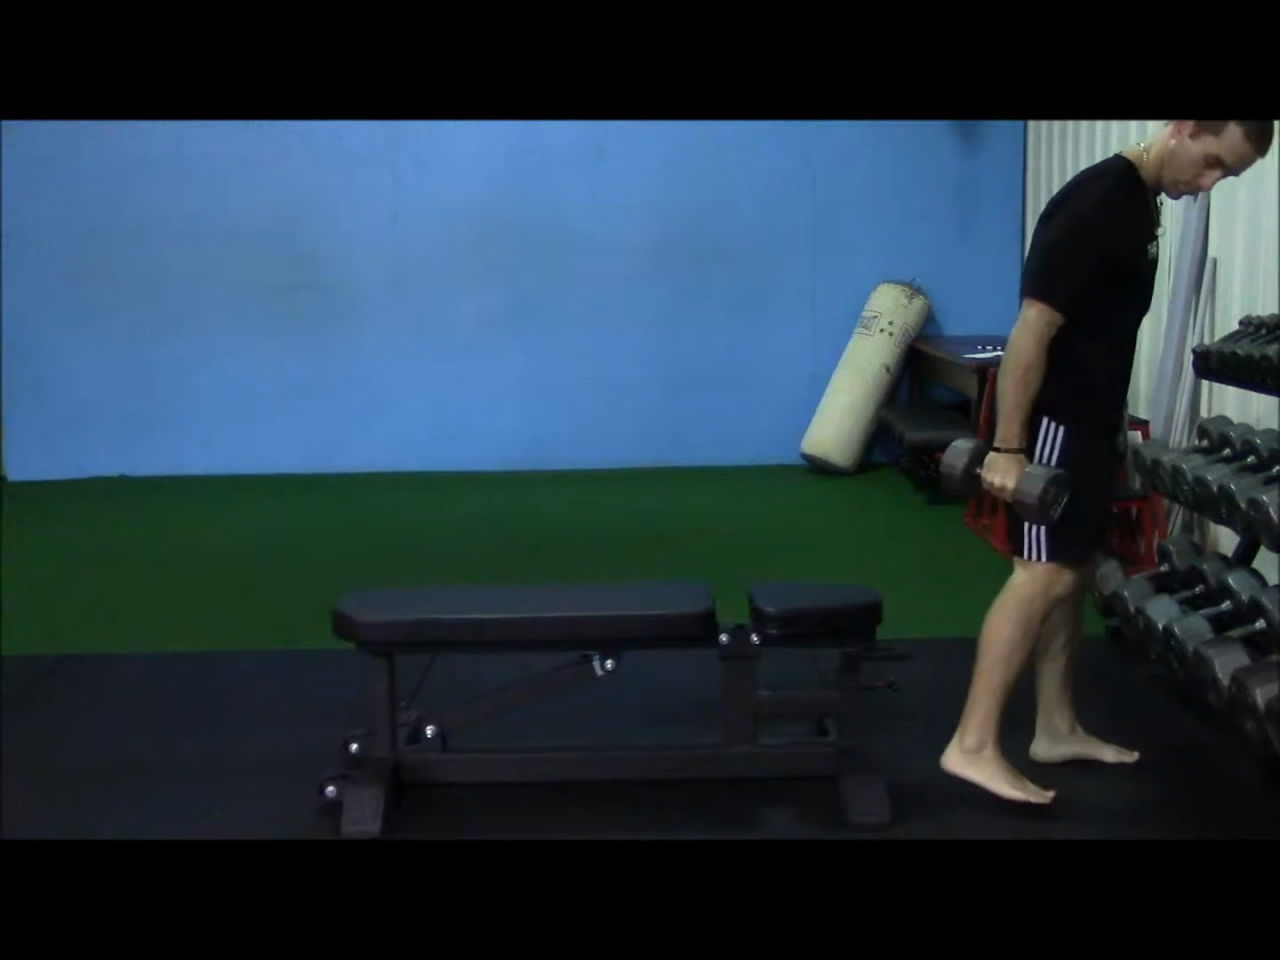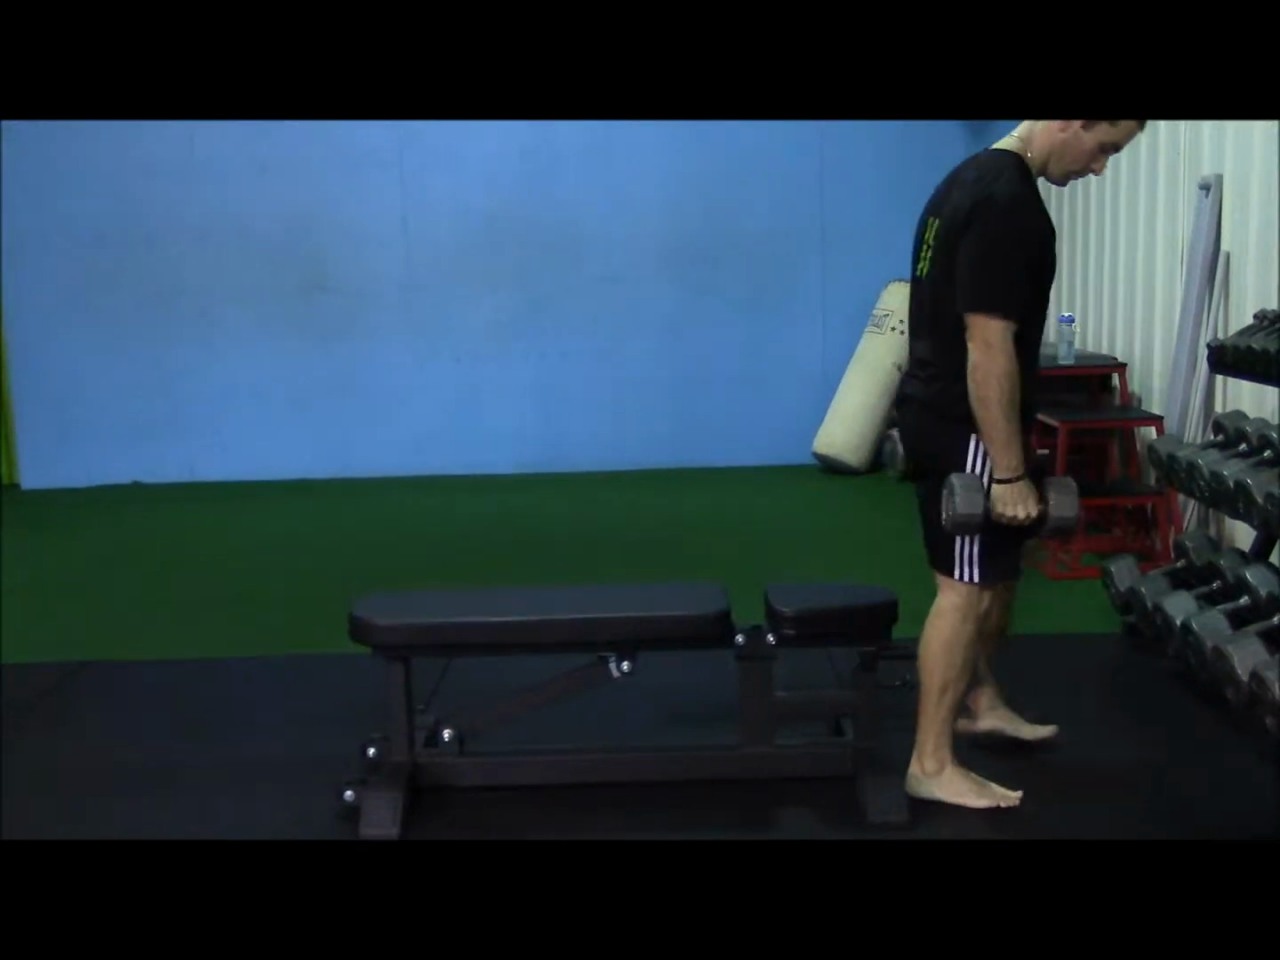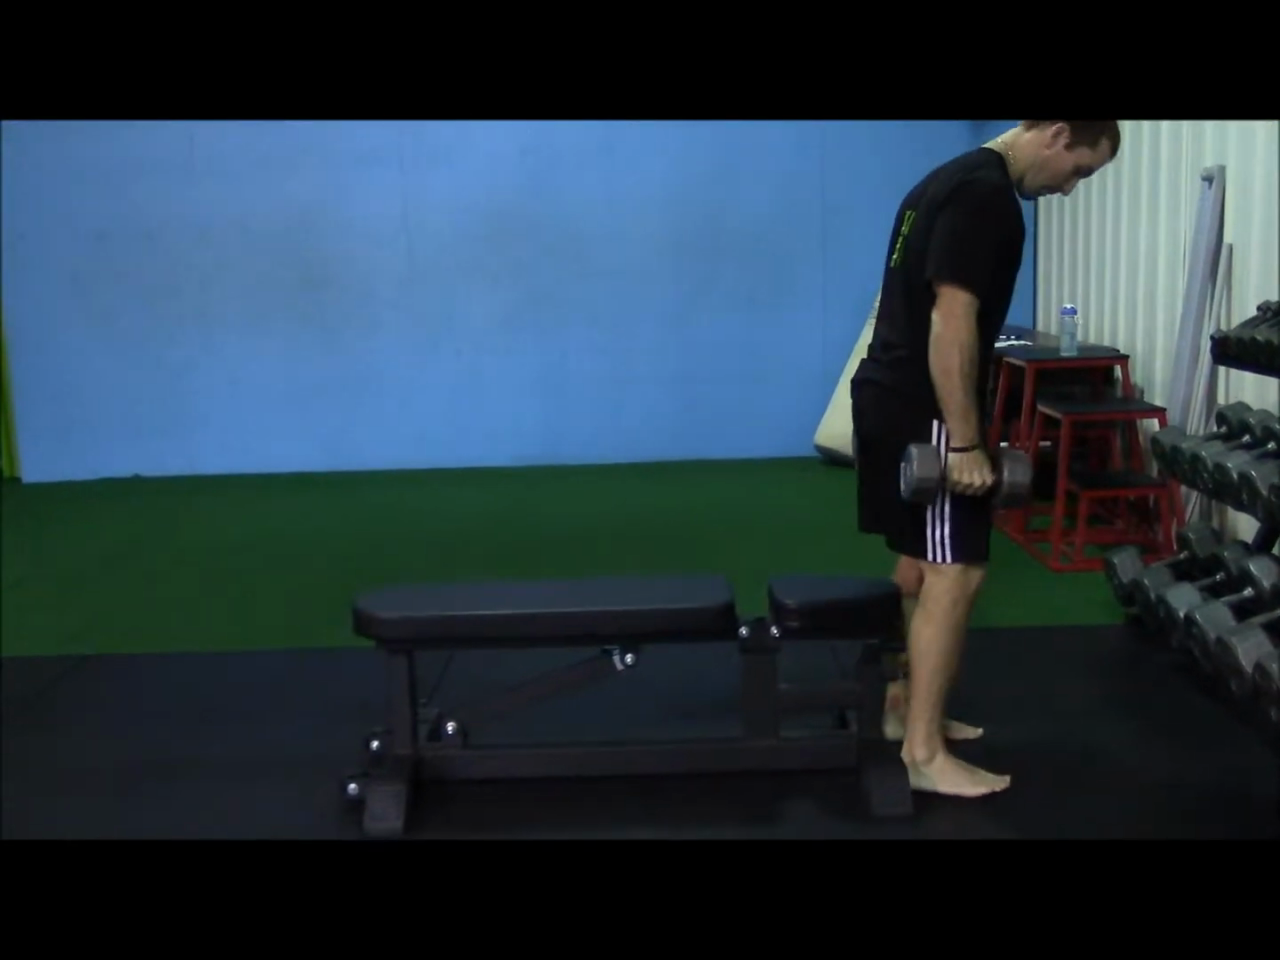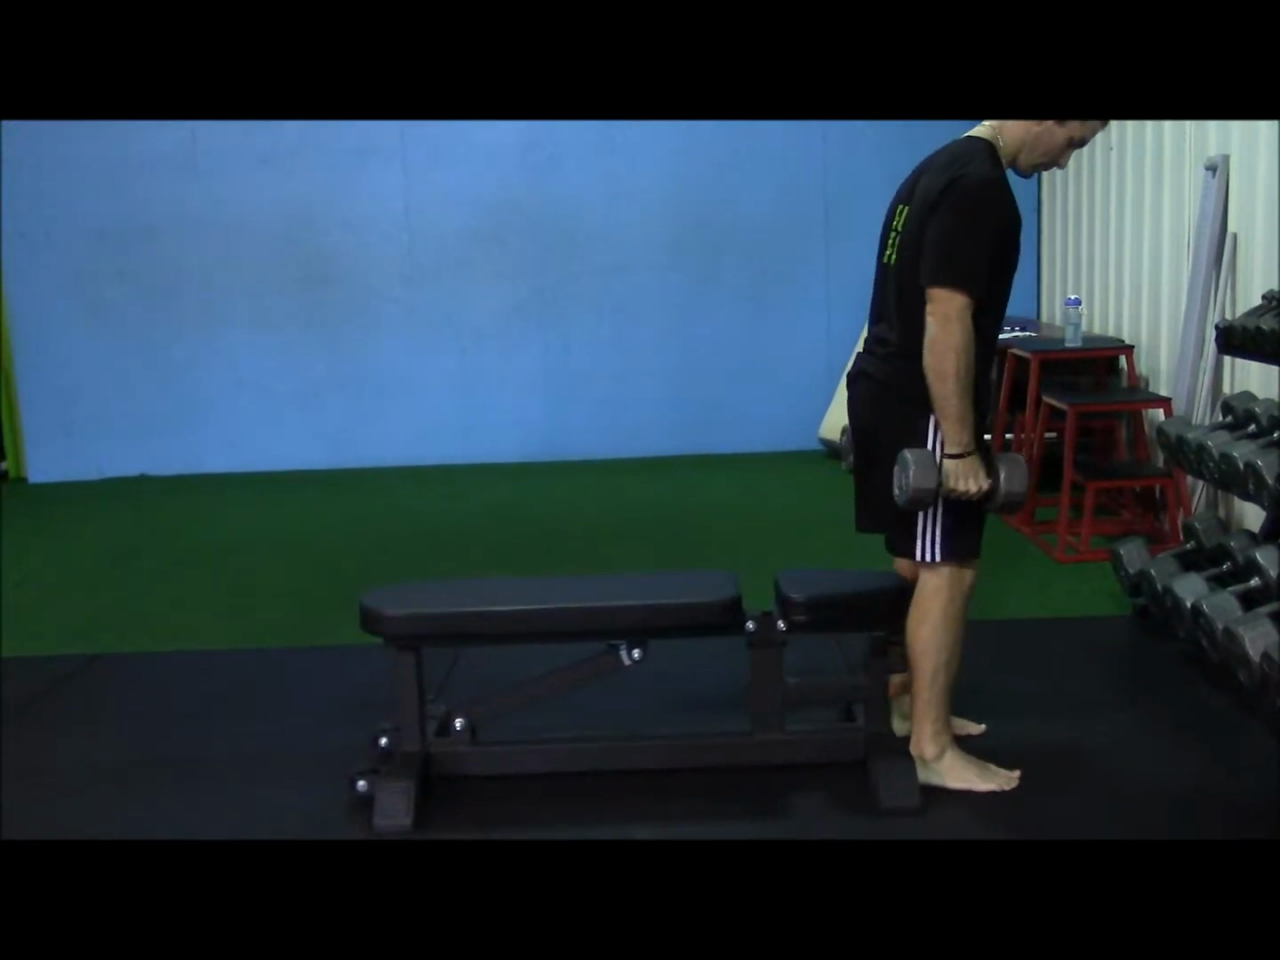
dt=0.7s
person 1, frame 1
left shoulder: (1140, 203)
right shoulder: (1098, 202)
right elbow: (1033, 327)
right wrist: (1007, 446)
left hip: (1089, 419)
right hip: (1057, 421)
left knee: (1071, 574)
right knee: (1044, 576)
left ankle: (1055, 728)
right ankle: (973, 744)
person 1, frame 2
left shoulder: (973, 178)
right shoulder: (1010, 204)
right elbow: (988, 347)
right wrist: (1010, 473)
left hip: (934, 409)
right hip: (964, 426)
left knee: (998, 569)
right knee: (969, 589)
left ankle: (977, 700)
right ankle: (931, 764)
person 1, frame 3
left shoulder: (957, 178)
right shoulder: (987, 193)
right elbow: (952, 319)
right wrist: (966, 443)
left hip: (887, 393)
right hip: (920, 408)
left knee: (916, 564)
right knee: (955, 572)
left ankle: (901, 704)
right ankle: (923, 752)
person 1, frame 4
left shoulder: (947, 165)
right shoulder: (981, 186)
right elbow: (947, 321)
right wrist: (960, 447)
left hip: (884, 389)
right hip: (914, 404)
left knee: (917, 561)
right knee: (947, 569)
left ankle: (903, 699)
right ankle: (932, 749)
